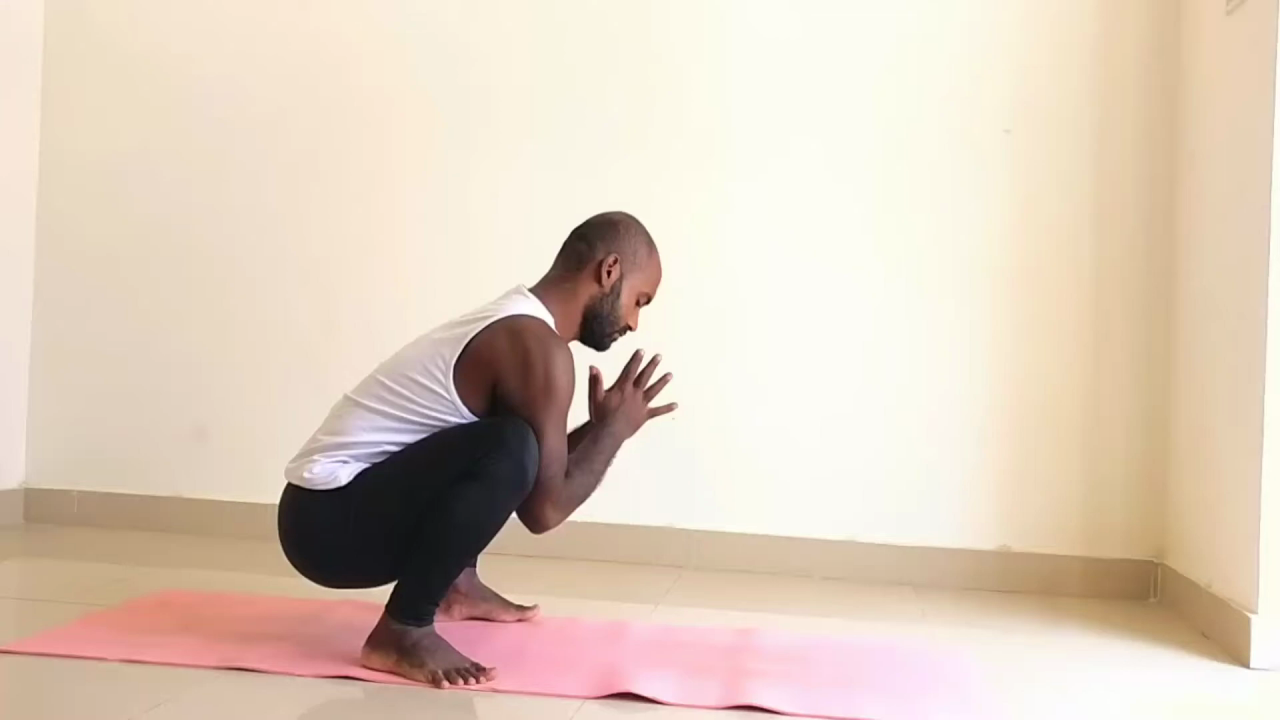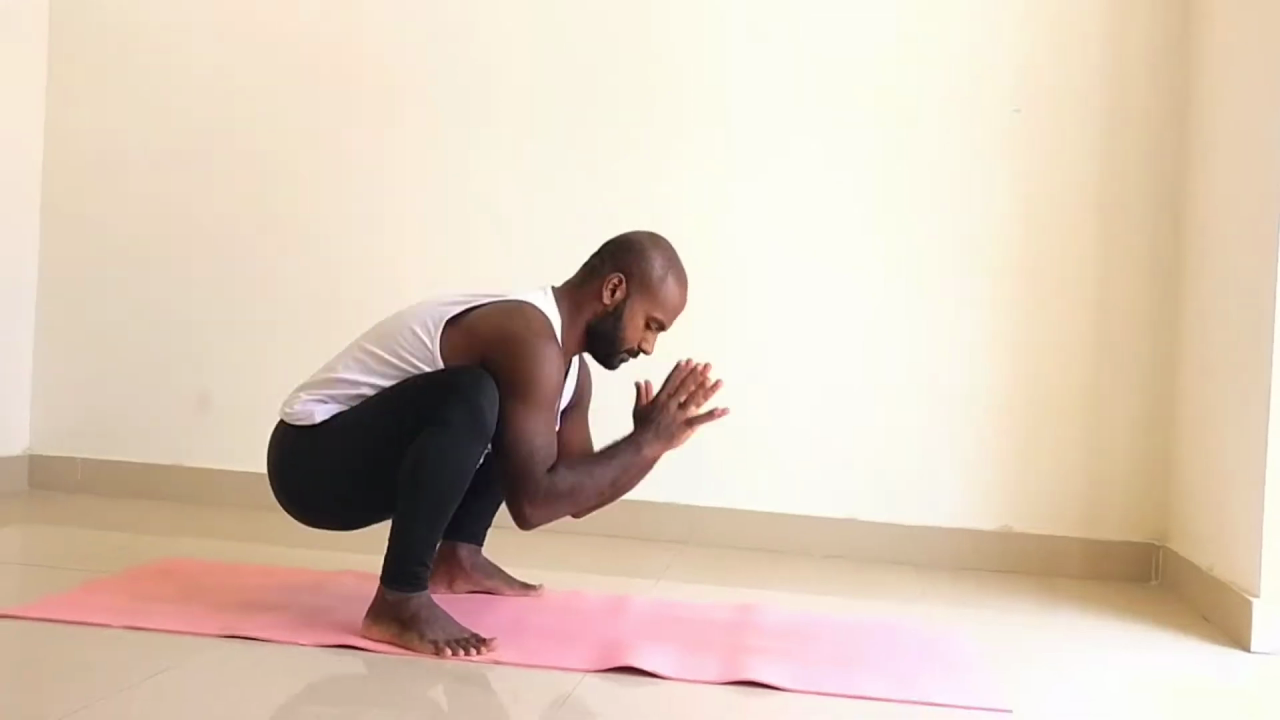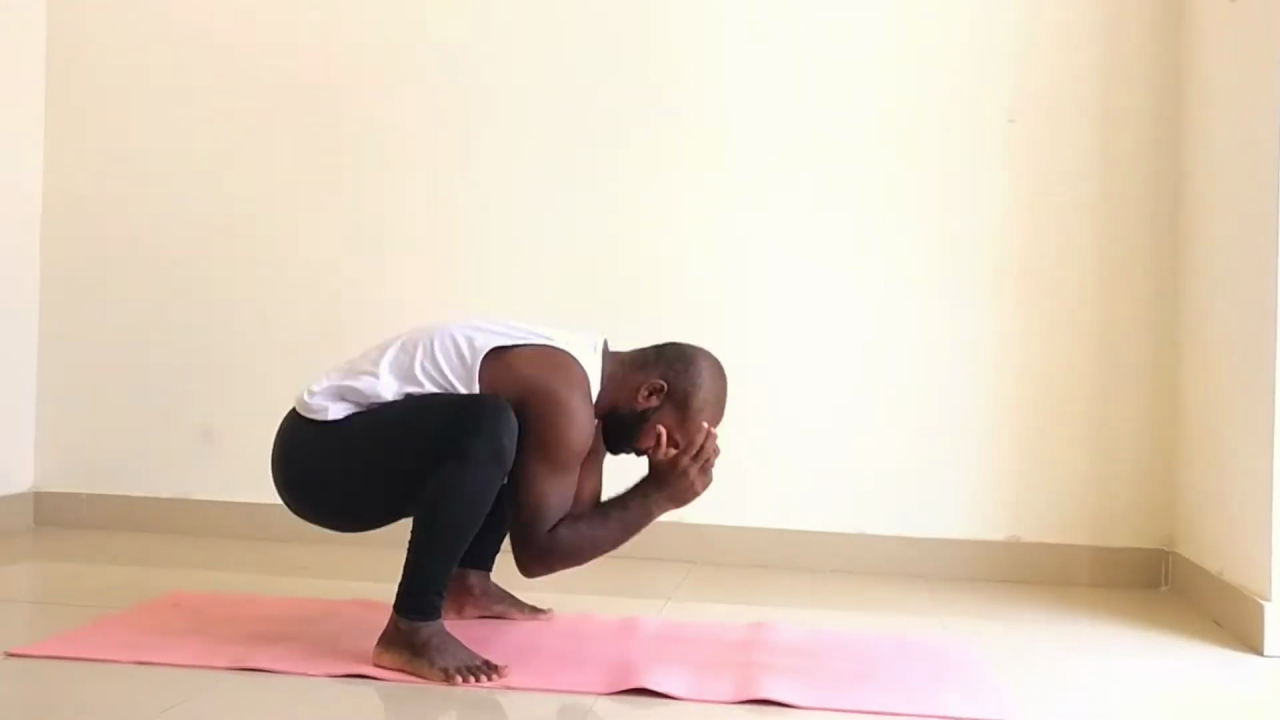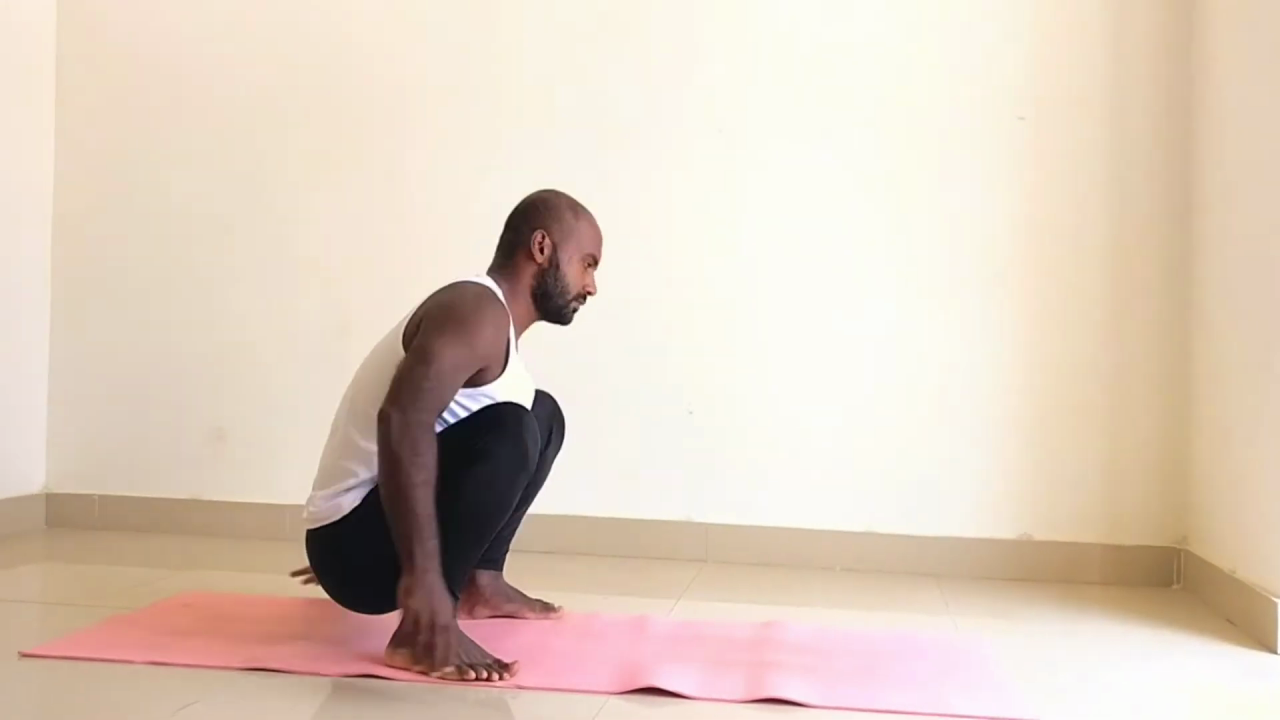
dt=0.4s
person 1, frame 1
left shoulder: (516, 327)
right shoulder: (537, 347)
left elbow: (543, 474)
right elbow: (543, 509)
left wrist: (602, 428)
right wrist: (614, 429)
left hip: (365, 504)
right hip: (329, 525)
right knee: (510, 449)
left ankle: (457, 585)
right ankle: (401, 632)
person 1, frame 2
left shoulder: (569, 356)
right shoulder: (532, 343)
left elbow: (582, 487)
right elbow: (532, 501)
left wrist: (650, 437)
right wrist: (648, 444)
left hip: (363, 447)
right hip: (315, 447)
right knee: (472, 401)
left ankle: (457, 555)
right ankle: (400, 599)
person 1, frame 3
left shoulder: (593, 383)
right shoulder: (566, 390)
left elbow: (587, 530)
right elbow: (537, 552)
left wrist: (660, 486)
right wrist: (658, 498)
right hip: (318, 448)
right knee: (491, 431)
left ankle: (467, 583)
right ankle: (413, 627)
person 1, frame 4
left shoulder: (493, 334)
right shoulder: (474, 312)
right elbow: (400, 429)
right wrist: (423, 569)
right hip: (354, 553)
left knee: (542, 414)
right knee: (506, 432)
left ankle: (476, 582)
right ankle: (420, 638)
